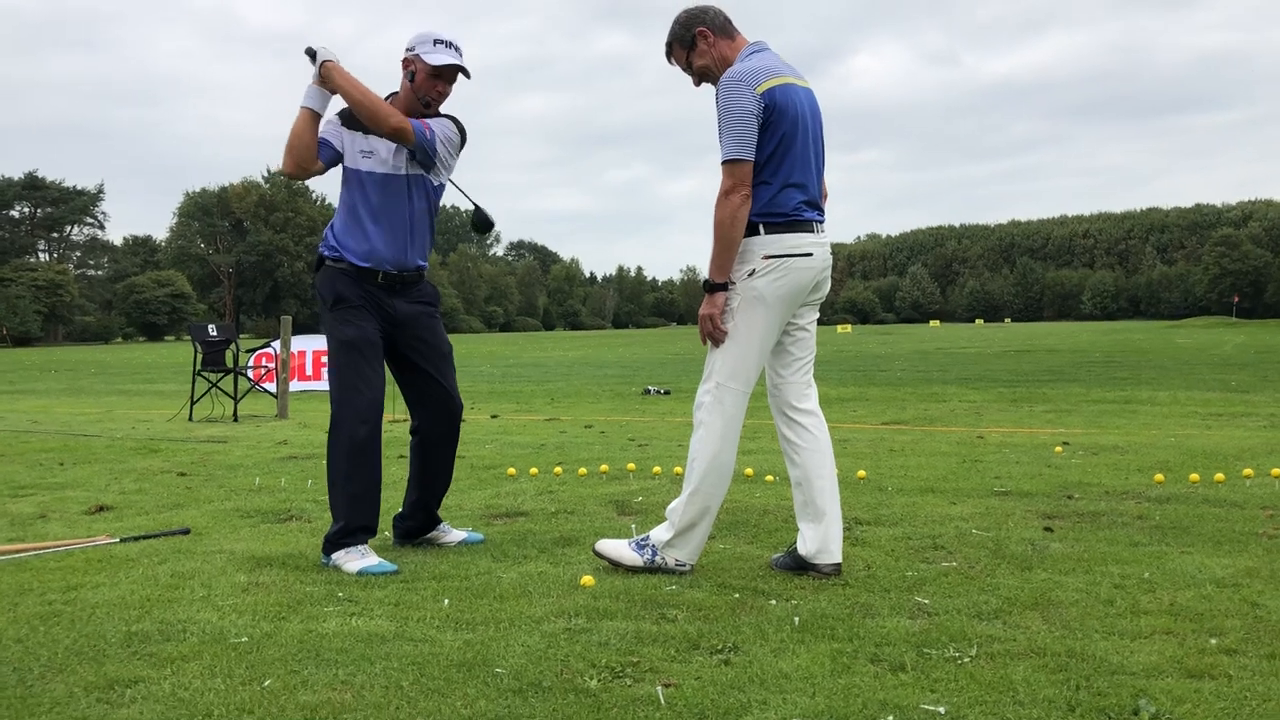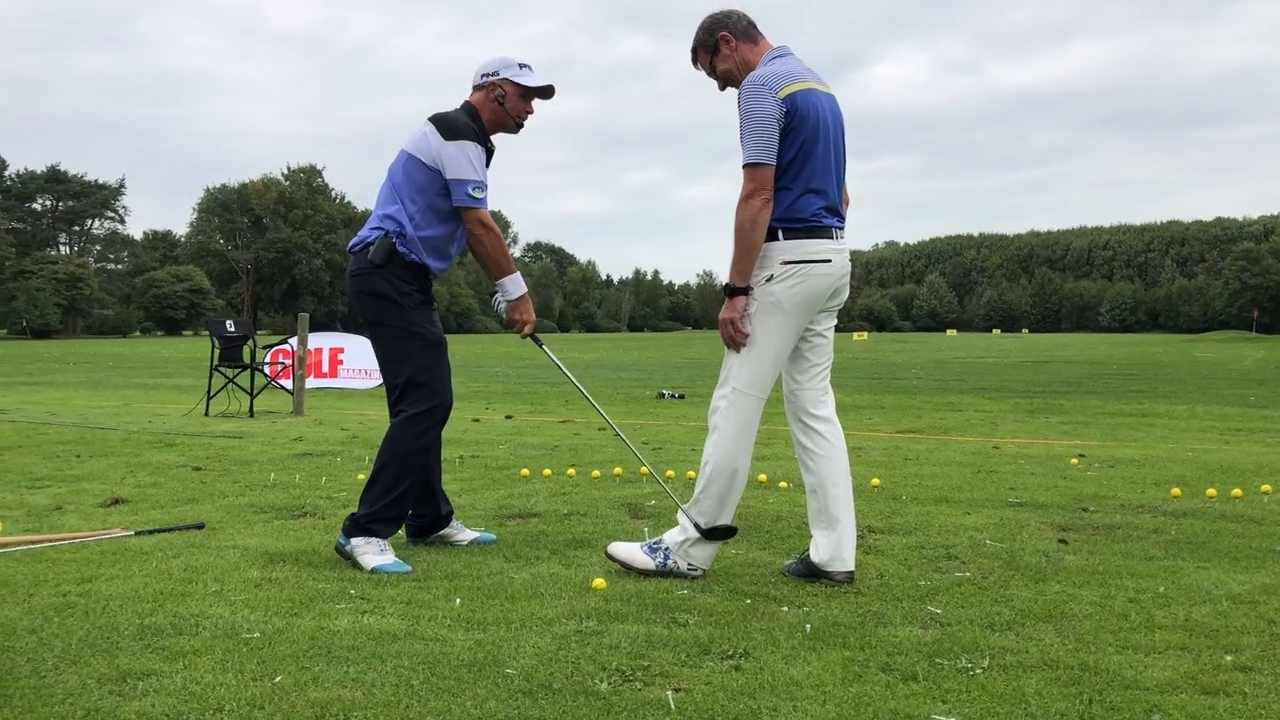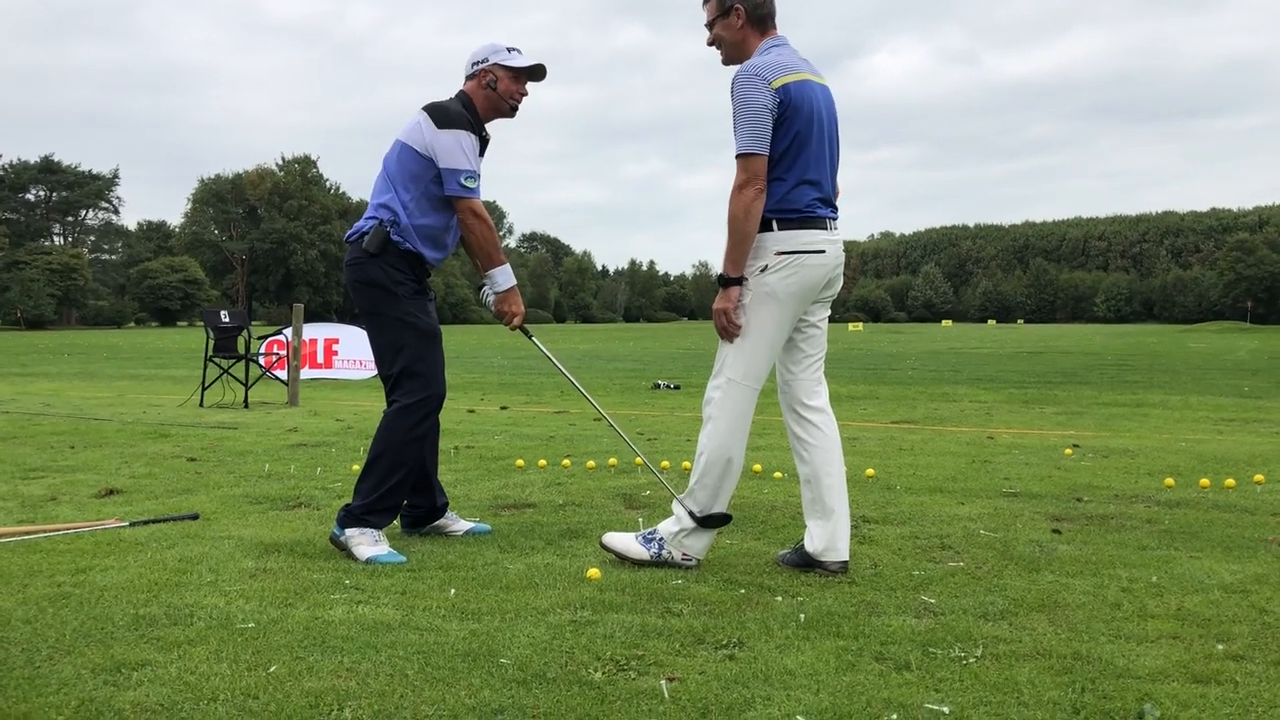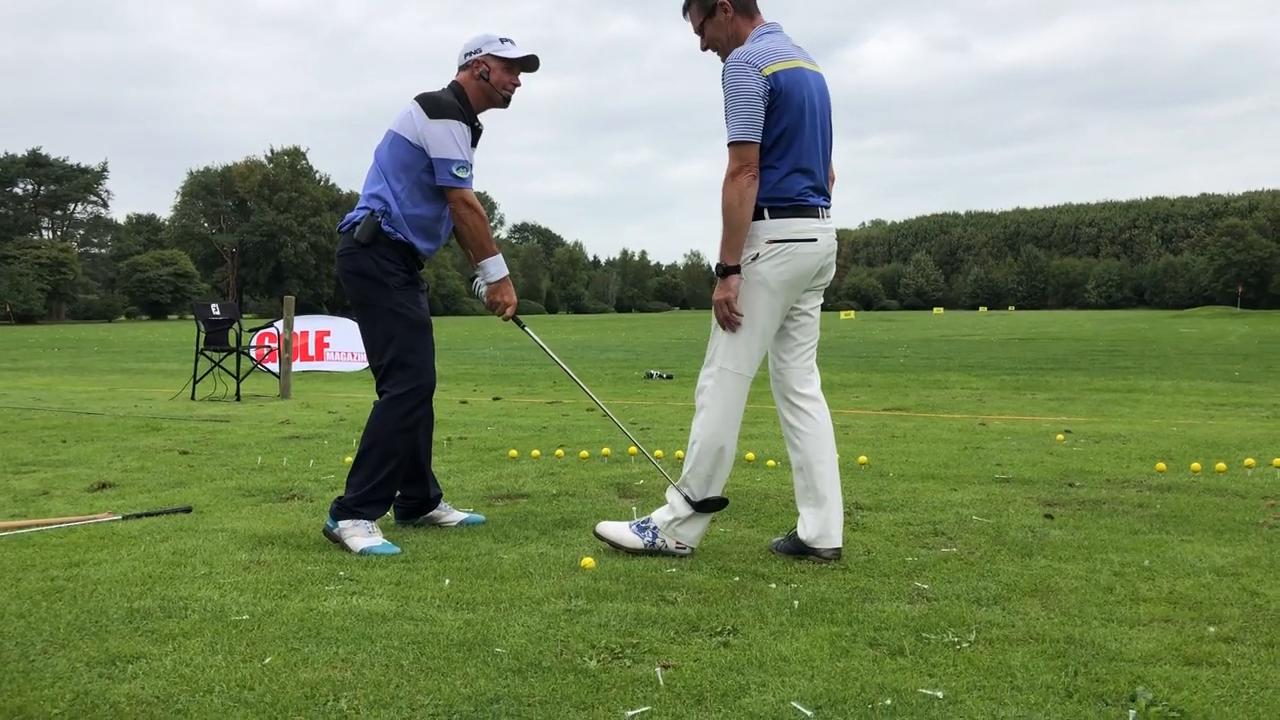
dt=0.7s
person 1, frame 1
left shoulder: (741, 82)
right shoulder: (795, 80)
left elbow: (737, 192)
left wrist: (716, 287)
left hip: (767, 257)
right hip: (810, 254)
left knee: (720, 399)
right knee: (797, 398)
left ankle: (674, 547)
right ankle: (821, 544)
person 1, frame 2
left shoulder: (762, 85)
right shoulder: (818, 85)
left elbow: (759, 195)
left wrist: (736, 290)
left hip: (787, 261)
right hip: (830, 259)
left knee: (735, 405)
right knee: (814, 407)
left ankle: (687, 548)
right ankle: (833, 553)
person 1, frame 3
left shoulder: (756, 75)
right shoulder: (813, 76)
left elbow: (751, 186)
left wrist: (729, 280)
left hip: (780, 251)
right hip: (824, 250)
left knee: (730, 396)
right knee: (807, 397)
left ankle: (683, 538)
right ankle: (828, 542)
person 1, frame 4
left shoulder: (746, 63)
right shoulder: (806, 64)
left elbow: (743, 173)
left wrist: (728, 270)
left hip: (773, 239)
right hip: (817, 238)
left knee: (723, 385)
right knee: (800, 386)
left ankle: (677, 527)
right ankle: (821, 530)
person 2, frame 1
left shoulder: (446, 132)
right shoulder: (351, 119)
left elbow: (392, 124)
right elbow: (296, 166)
left wrist: (334, 69)
right wrist: (318, 89)
left hip: (410, 289)
right hip: (350, 285)
left knee: (441, 407)
right knee: (360, 408)
left ankle: (418, 522)
right ankle: (346, 540)
person 2, frame 2
left shoulder: (465, 139)
right shoulder: (457, 133)
left elbow: (475, 231)
right elbow: (480, 225)
left wrist: (506, 293)
right wrist: (517, 291)
left hip: (397, 277)
right hip: (390, 276)
left knee: (424, 401)
right knee: (425, 401)
left ankle: (430, 518)
right ankle: (365, 531)
person 2, frame 3
left shoulder: (461, 128)
right shoulder: (451, 121)
left elbow: (465, 221)
right elbow: (472, 215)
left wrist: (493, 285)
right wrist: (505, 283)
left hip: (400, 268)
right hip: (386, 265)
left knee: (422, 391)
right knee: (418, 391)
left ankle: (424, 509)
right ankle: (360, 521)
person 2, frame 4
left shoulder: (457, 120)
right shoulder: (442, 112)
left elbow: (457, 211)
right elbow: (464, 205)
left wrist: (488, 276)
right wrist: (499, 274)
left hip: (395, 260)
right hip: (377, 256)
left knee: (415, 382)
right knee: (407, 383)
left ankle: (419, 500)
right ankle: (353, 513)
